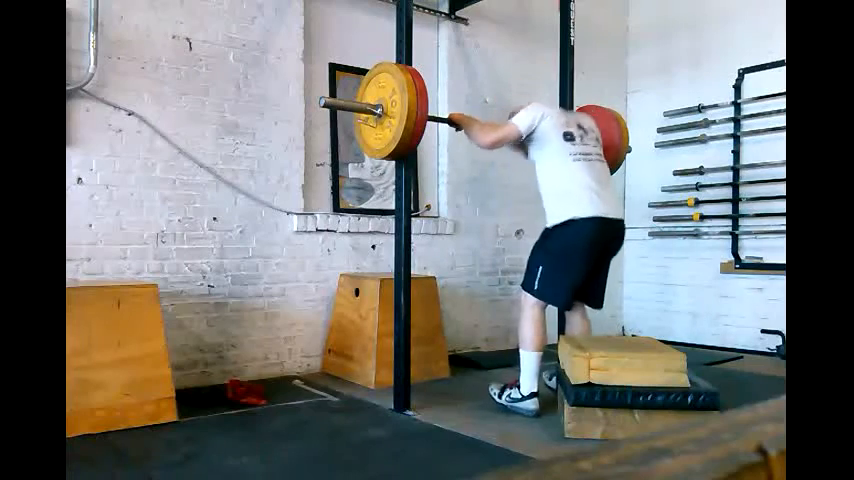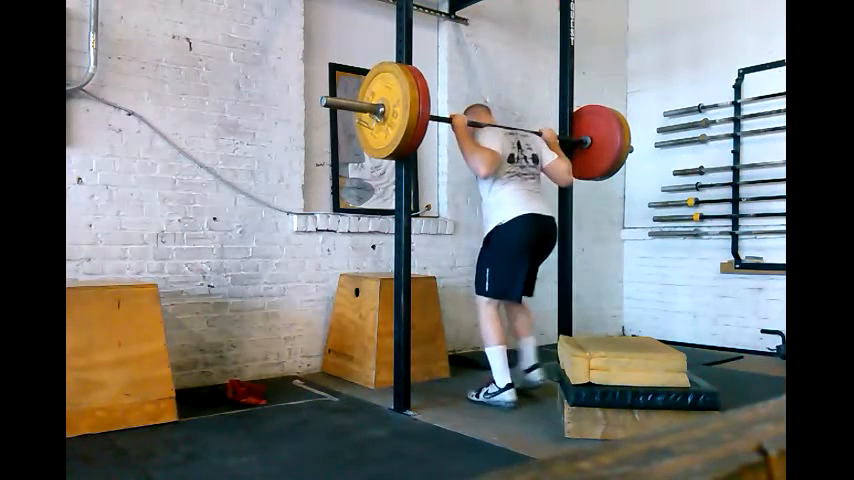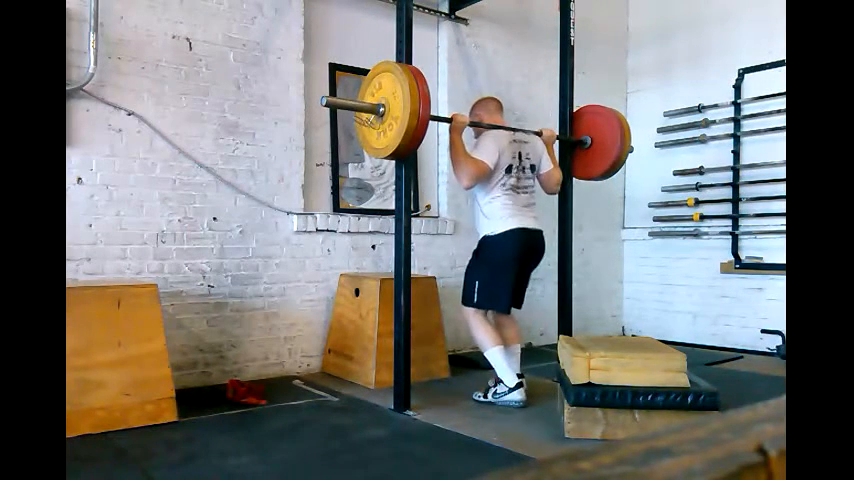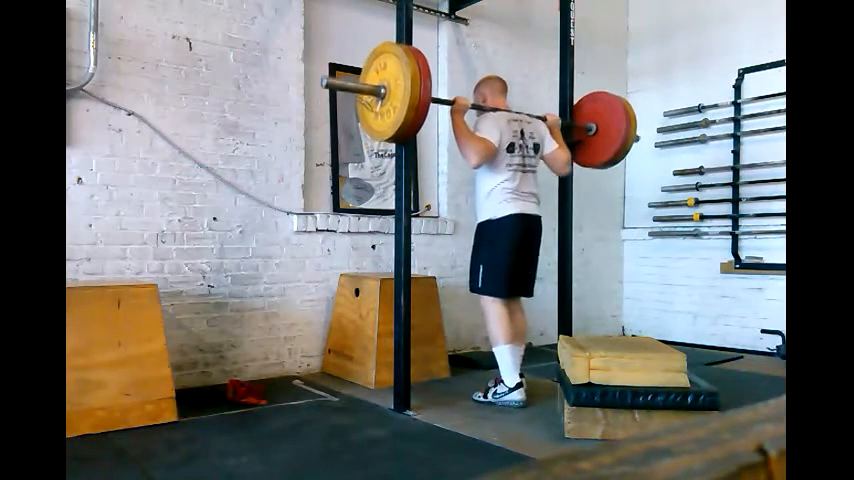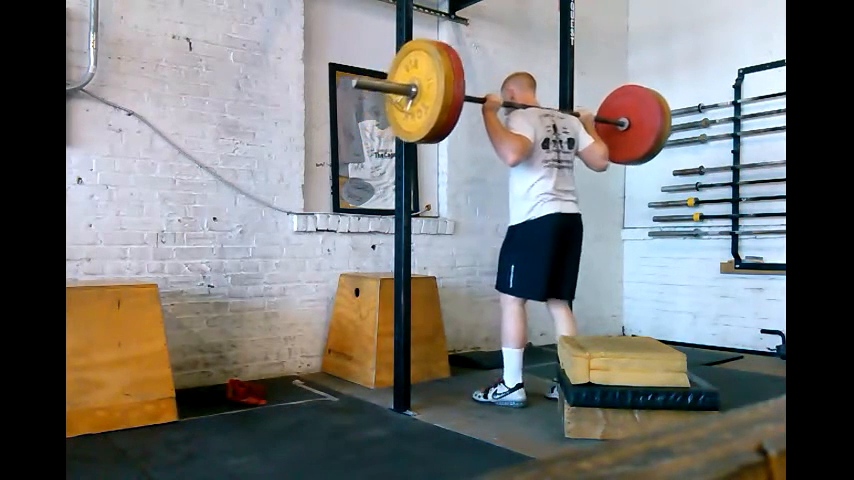
dt=1s
person 1, frame 1
left shoulder: (538, 113)
right shoulder: (582, 121)
left elbow: (489, 138)
left wrist: (463, 120)
left hip: (577, 223)
right hip: (612, 223)
left knee: (532, 301)
right knee: (575, 304)
left ankle: (525, 392)
person 1, frame 2
left shoulder: (488, 135)
right shoulder: (531, 138)
left elbow: (484, 168)
right elbow: (565, 176)
left wrist: (459, 130)
right wrist: (553, 142)
left hip: (513, 227)
right hip: (544, 224)
left knee: (488, 302)
right knee: (513, 298)
left ankle: (502, 386)
right ankle: (530, 367)
person 1, frame 3
left shoulder: (491, 140)
right shoulder: (532, 142)
left elbow: (467, 178)
right elbow: (553, 185)
left wrist: (455, 133)
right wrist: (548, 145)
left hip: (503, 238)
right hip: (532, 237)
left knee: (474, 311)
right knee: (500, 308)
left ankle: (510, 386)
right ankle: (514, 376)
person 1, frame 4
left shoulder: (490, 121)
right shoulder: (535, 125)
left elbow: (475, 157)
right elbow: (563, 166)
left wrist: (458, 115)
right wrist: (555, 129)
left hip: (500, 219)
right hip: (530, 219)
left knee: (491, 300)
right knee: (512, 300)
left ankle: (510, 385)
right ankle: (513, 375)
person 1, frame 5
left shoulder: (522, 117)
right shoulder: (568, 121)
left elbow: (512, 154)
right elbow: (601, 161)
left wrist: (489, 113)
right wrist: (589, 125)
left hip: (536, 220)
right hip: (569, 218)
left knee: (512, 300)
right knee: (559, 303)
left ankle: (511, 386)
